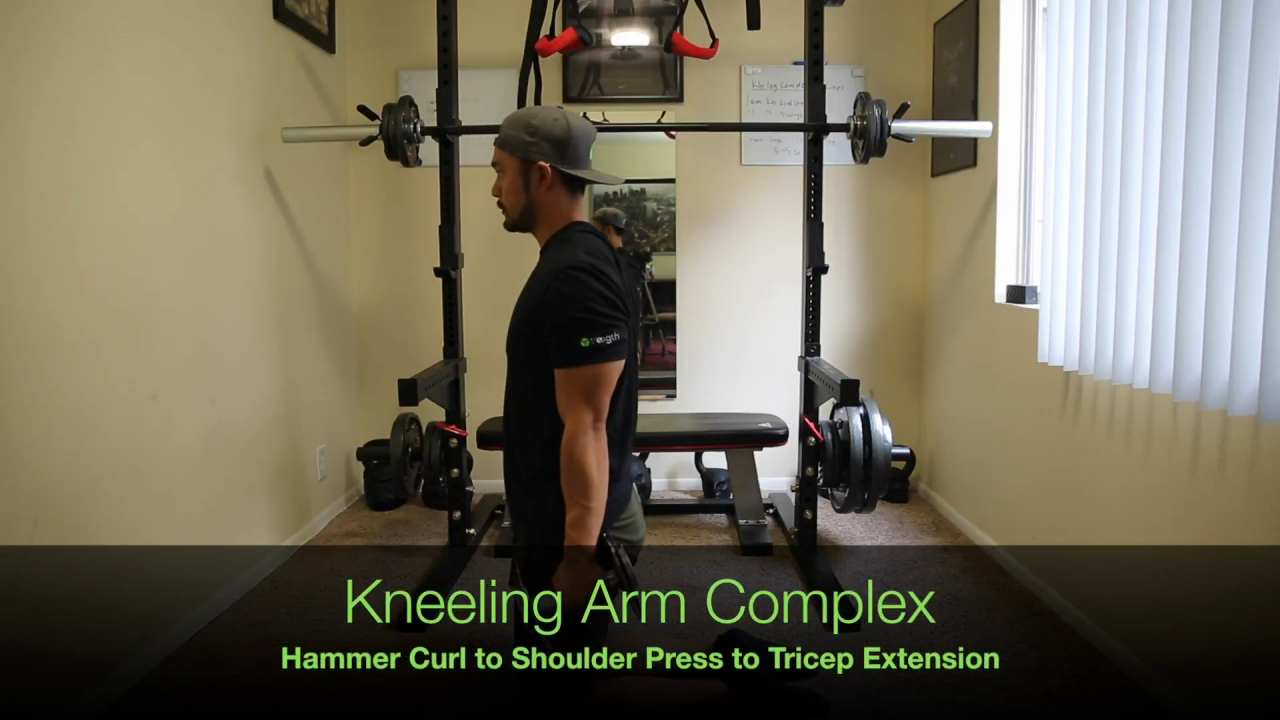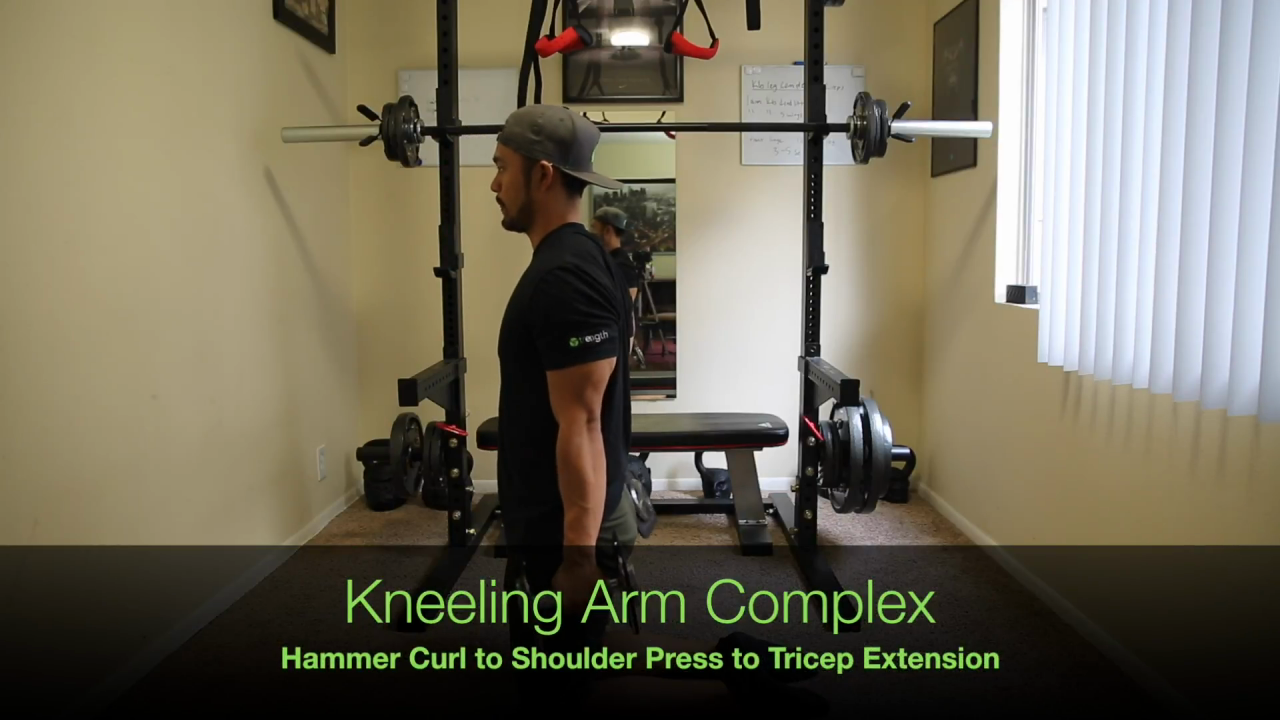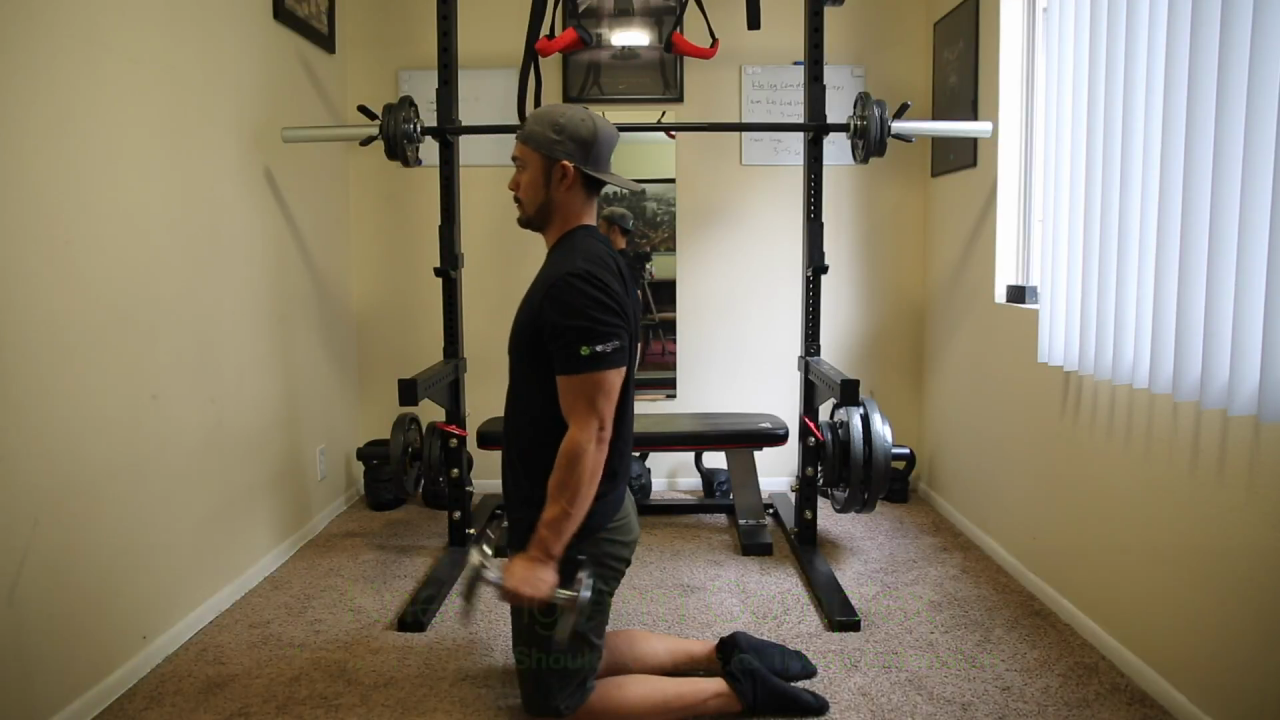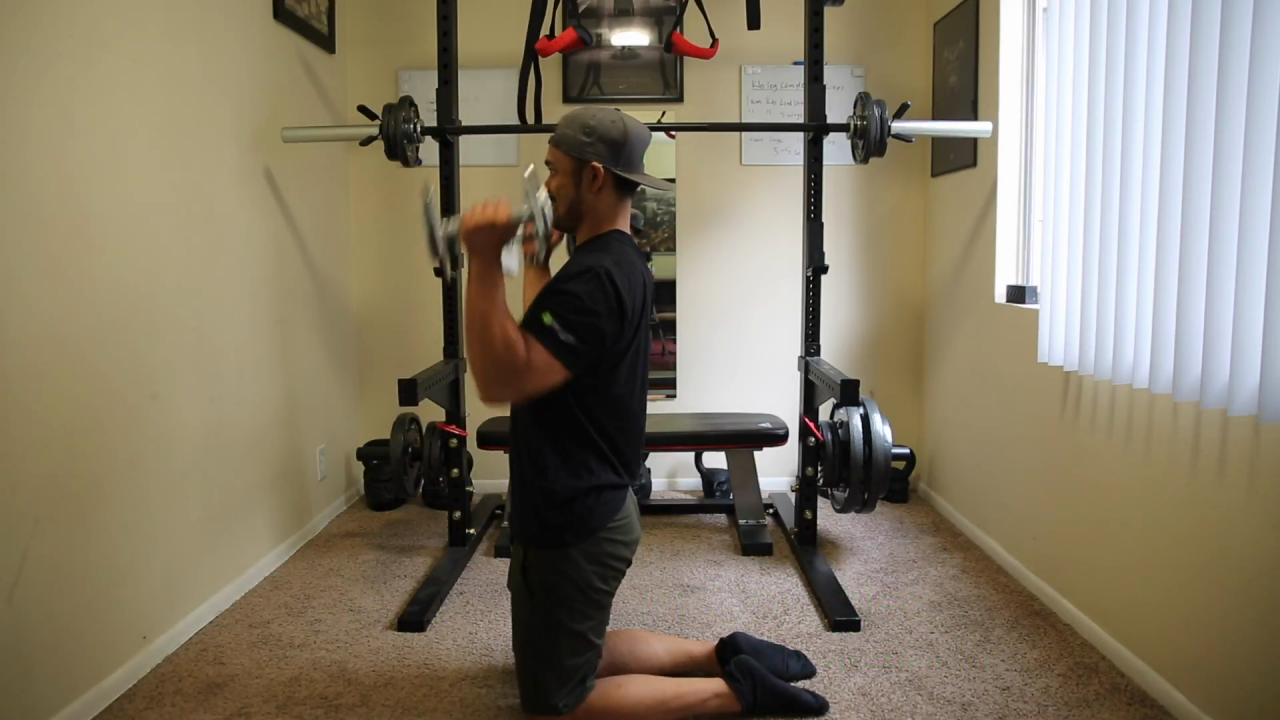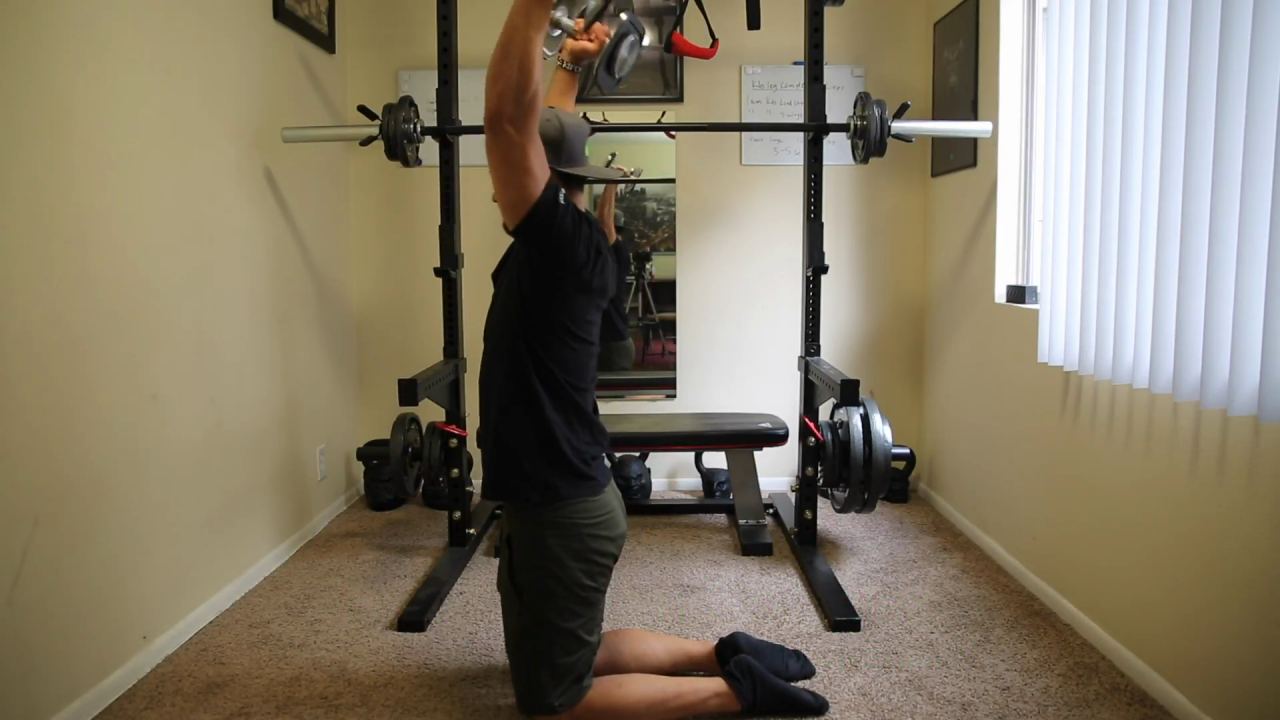
dt=1s
person 1, frame 1
left shoulder: (575, 276)
right shoulder: (573, 261)
left elbow: (587, 426)
left wrist: (579, 555)
left hip: (577, 526)
right hip: (568, 518)
right knee: (586, 652)
right ankle: (725, 655)
person 1, frame 2
left shoulder: (563, 278)
right shoulder: (570, 262)
left elbow: (580, 425)
left wrist: (579, 556)
left hip: (565, 528)
right hip: (559, 519)
right knee: (585, 652)
right ankle: (726, 659)
person 1, frame 3
left shoulder: (577, 281)
right shoulder: (582, 263)
left elbow: (590, 431)
left wrist: (543, 554)
left hip: (575, 527)
right hip: (584, 516)
right knee: (577, 652)
right ankle: (723, 655)
person 1, frame 4
left shoulder: (597, 279)
right shoulder: (611, 262)
left elbow: (499, 380)
right elbow: (544, 359)
left wrist: (483, 266)
right wrist: (537, 261)
left hip: (572, 525)
right hip: (586, 510)
right knee: (574, 653)
right ankle: (724, 655)
person 1, frame 5
left shoulder: (561, 243)
right shoulder: (571, 245)
left elbow: (508, 117)
right elbow: (537, 132)
right wrist: (572, 65)
left hip: (558, 512)
right hip: (571, 498)
right knee: (570, 654)
right ankle: (726, 654)
